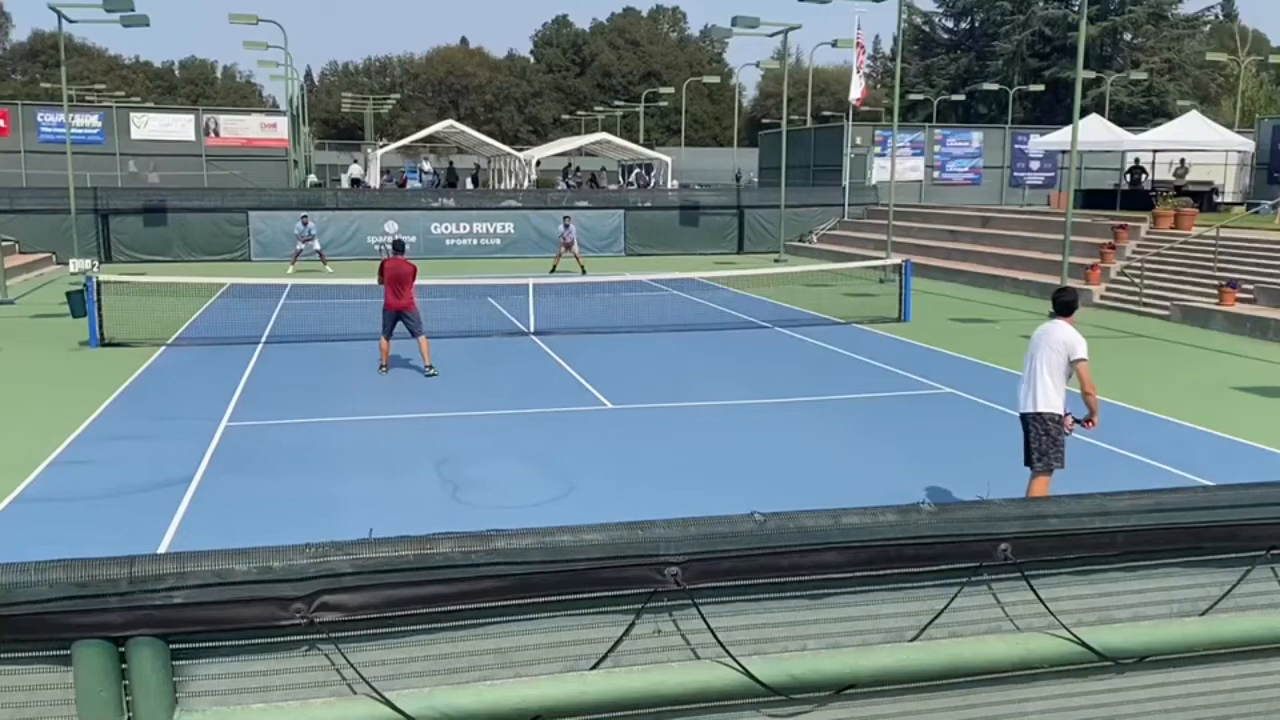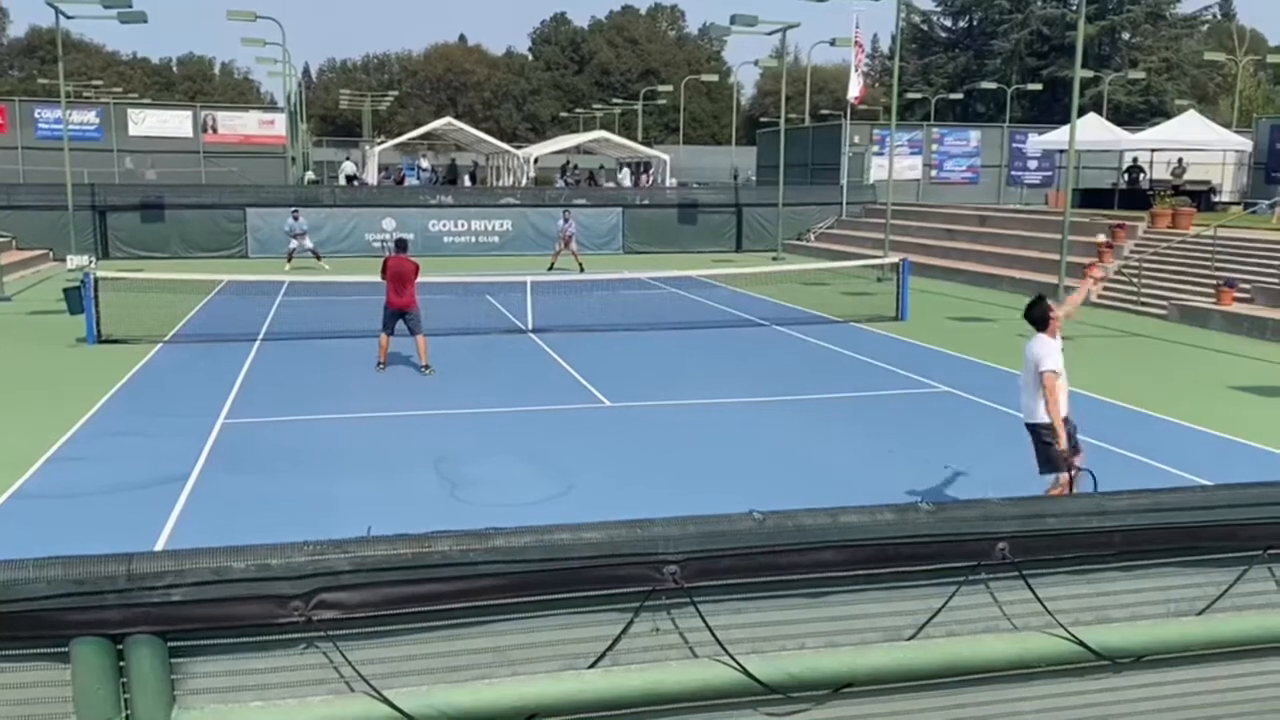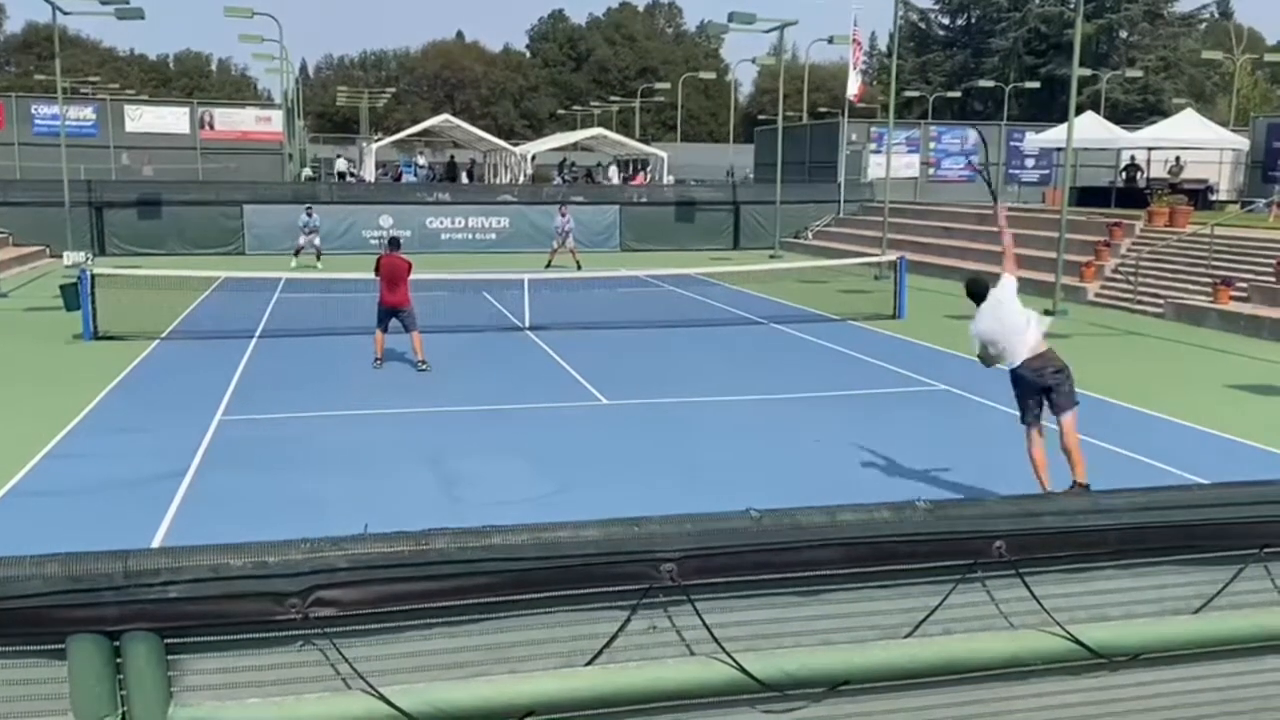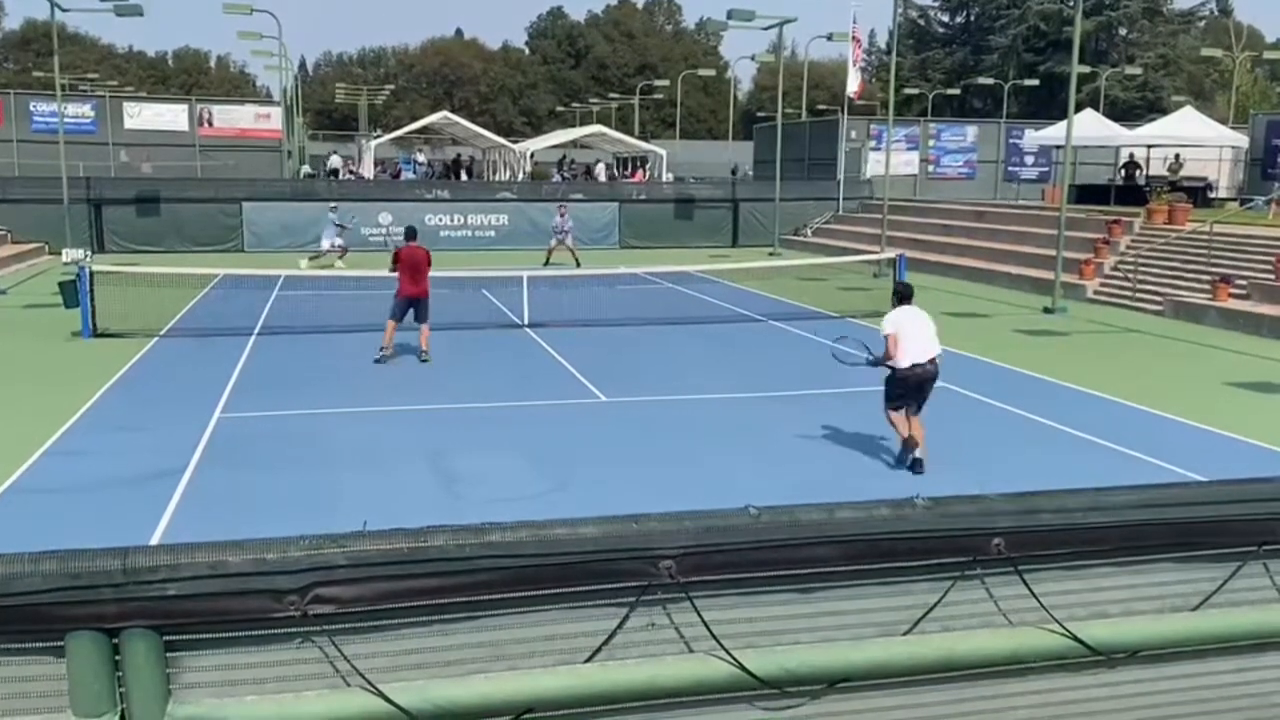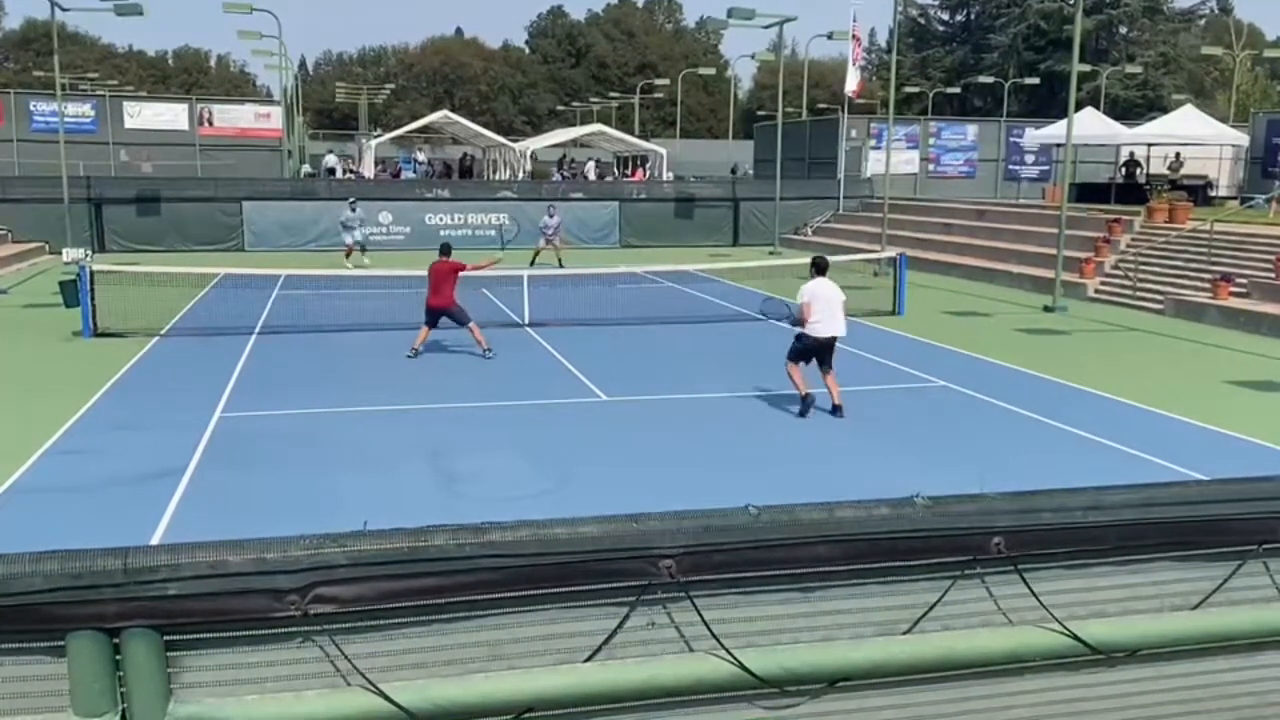
dt=0.7s
person 1, frame 1
left shoulder: (1042, 331)
right shoulder: (1074, 339)
right elbow: (1087, 388)
left wrist: (1065, 414)
right wrist: (1093, 413)
left hip: (1028, 407)
right hip: (1045, 411)
left knee: (1041, 468)
right knee: (1042, 471)
person 1, frame 2
left shoulder: (1046, 335)
right shoulder: (1046, 349)
left elbow: (1068, 307)
right elbow: (1050, 394)
left wrist: (1091, 281)
right wrist: (1061, 435)
left hip: (1054, 418)
right hip: (1045, 423)
left knee: (1075, 462)
right knee: (1064, 478)
person 1, frame 3
left shoulder: (978, 326)
right shoulder: (1003, 295)
left elbow: (988, 362)
right elbow: (1009, 259)
right wrist: (1003, 227)
left hip: (1023, 375)
right hip: (1048, 364)
left knee: (1033, 434)
right knee: (1067, 427)
left ankle: (1046, 494)
right ankle: (1080, 486)
person 1, frame 4
left shoulder: (891, 319)
right shoulder: (924, 315)
left elbow: (892, 353)
left wrist: (881, 360)
left hip: (906, 370)
right hip: (930, 368)
left knee: (892, 411)
right knee: (913, 414)
left ankle: (907, 439)
right ankle: (918, 460)
person 1, frame 5
left shoulder: (807, 288)
right shoulder: (836, 288)
left elbow: (805, 317)
right elbow: (841, 317)
left wrist: (796, 321)
left hip: (811, 335)
right hip: (831, 336)
left knee: (791, 364)
right knee: (827, 371)
left ankle: (805, 395)
right ankle: (837, 405)
